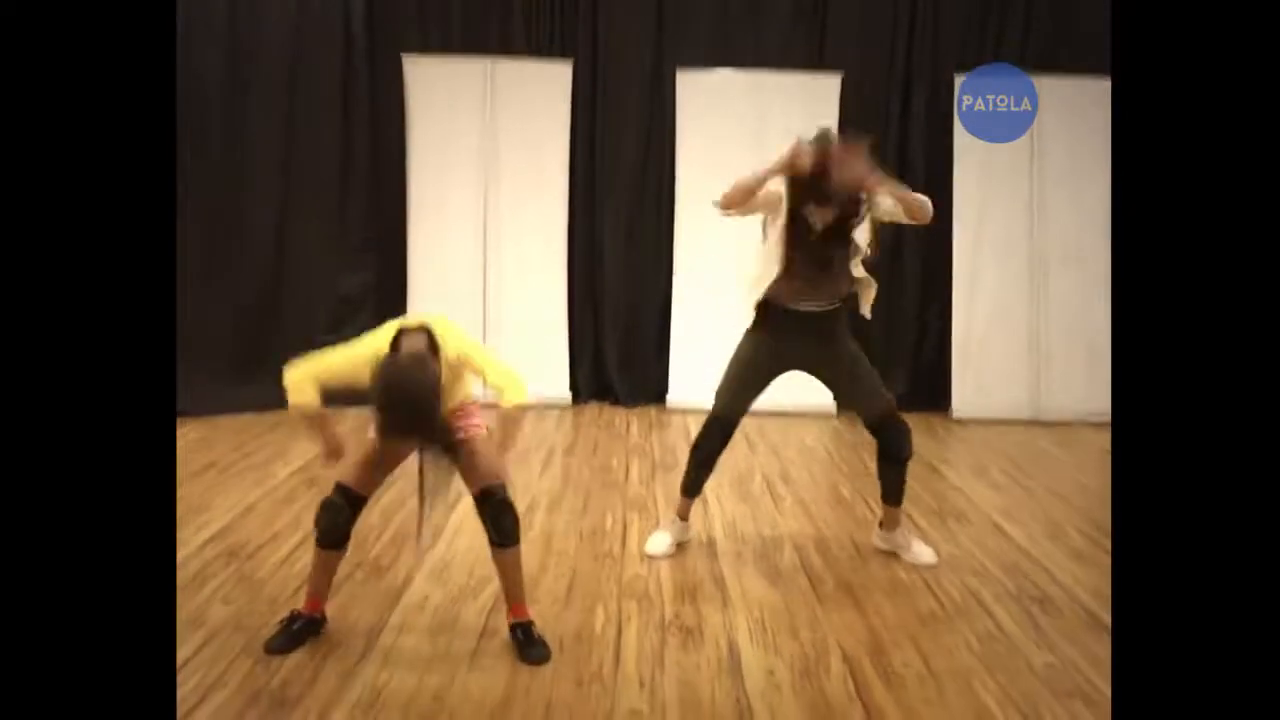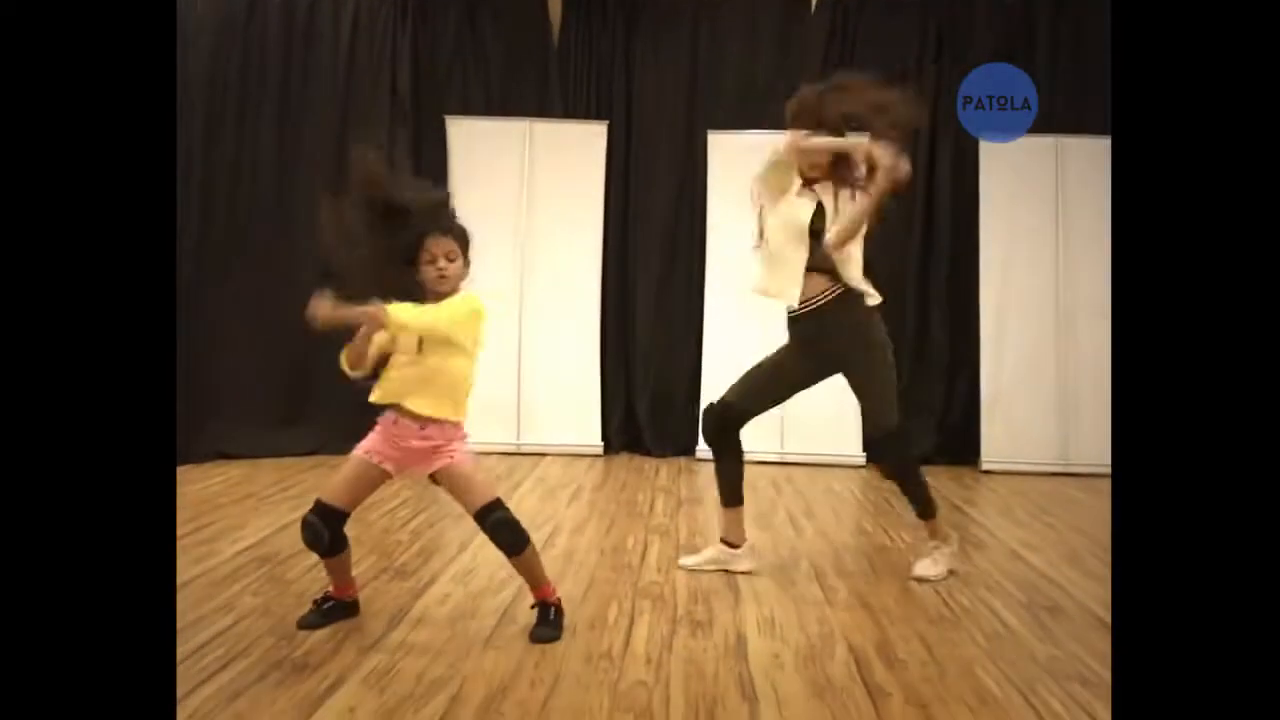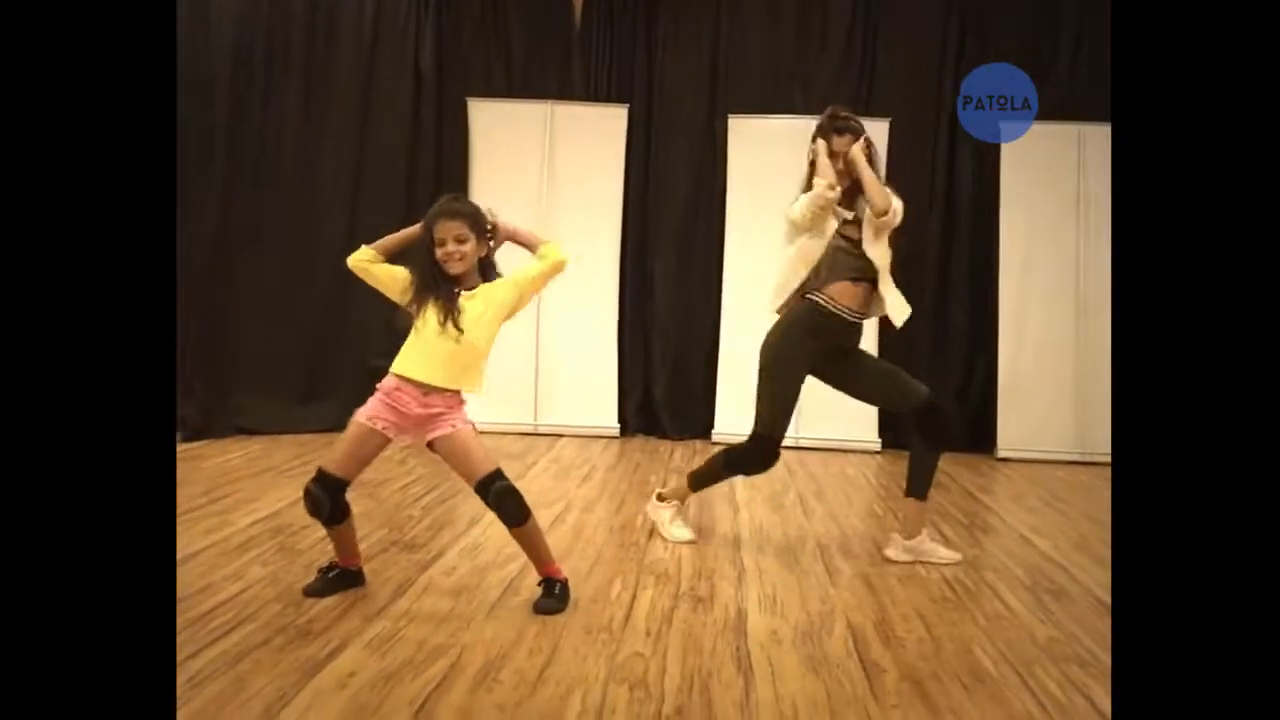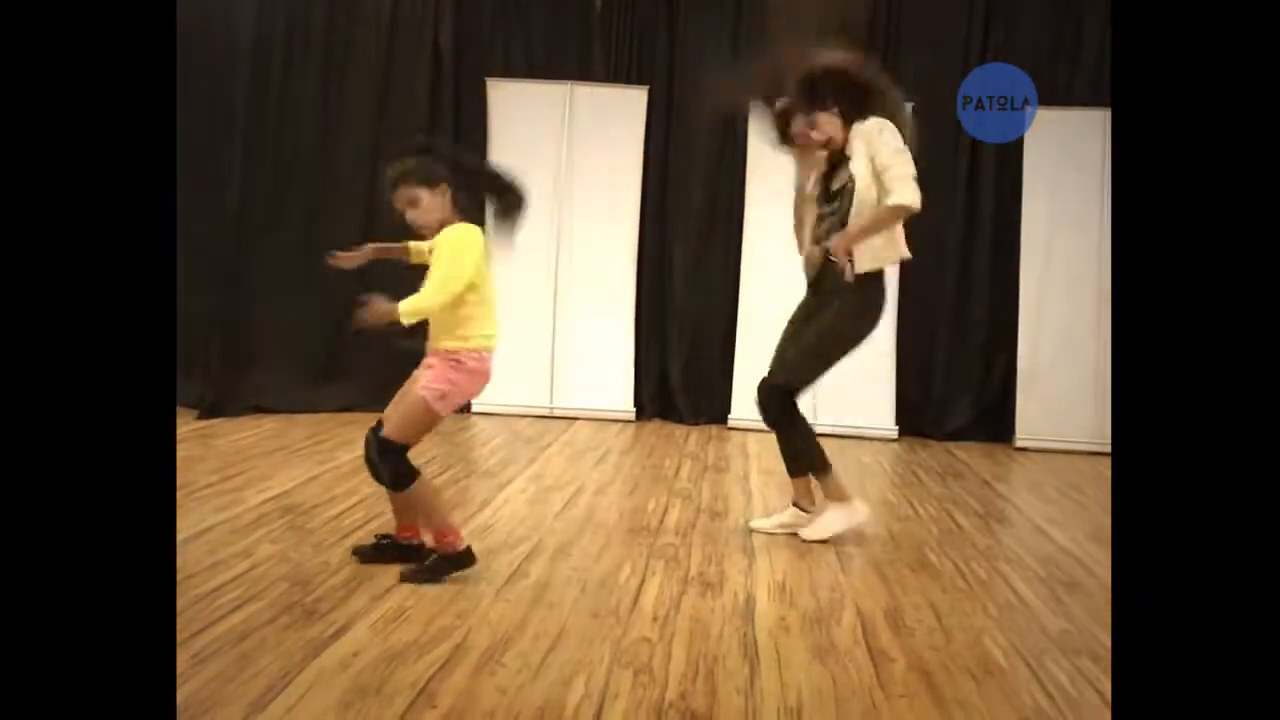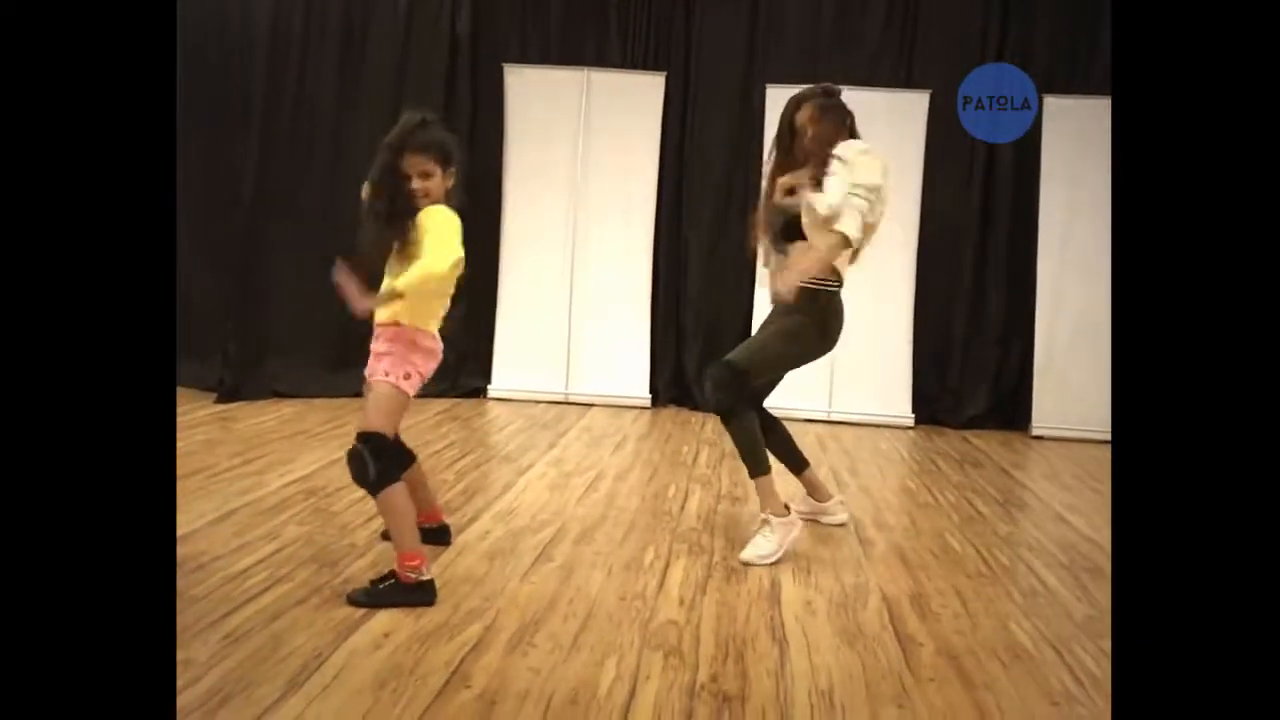
dt=1s
person 1, frame 1
left shoulder: (861, 203)
right shoulder: (784, 194)
left elbow: (922, 214)
right elbow: (727, 203)
left wrist: (880, 182)
right wrist: (781, 166)
left hip: (830, 333)
right hip: (774, 326)
left knee: (892, 430)
right knee: (720, 421)
left ankle: (891, 529)
right ankle: (679, 521)
person 1, frame 2
left shoulder: (849, 193)
right shoulder: (775, 186)
left elbow: (855, 218)
right elbow: (792, 147)
right wrist: (868, 149)
left hip: (853, 329)
right hip: (806, 339)
left knee: (890, 449)
right knee: (720, 418)
left ankle: (936, 538)
right ankle: (731, 543)
person 1, frame 3
left shoulder: (876, 210)
right shoulder: (810, 208)
left elbow: (886, 213)
right elbow: (827, 192)
left wrist: (861, 162)
right wrist: (821, 157)
left hip: (844, 346)
right hip: (801, 332)
left knee: (930, 411)
right knee: (760, 451)
left ankle: (910, 536)
right ankle: (671, 499)
person 1, frame 4
left shoulder: (876, 134)
right shoulder: (819, 164)
left elbow: (907, 200)
right elbow: (809, 239)
left wrist: (848, 236)
right wrist: (811, 178)
left hip: (853, 291)
right hip: (821, 288)
left knee: (776, 395)
right knee: (772, 392)
left ankle: (842, 501)
right ankle: (804, 507)
person 1, frame 5
left shoulder: (857, 161)
right shoulder: (804, 174)
left elbow: (841, 232)
right wrist: (787, 193)
left hip: (812, 311)
right hip: (789, 307)
left knee: (723, 380)
right knee: (744, 400)
left ankle: (777, 518)
right ankle: (824, 499)
person 2, frame 1
left shoulder: (455, 348)
right shoulder: (370, 355)
left elbow: (514, 391)
right elbow: (298, 375)
left wrist: (496, 454)
right wrist: (327, 436)
left hip: (455, 414)
right hip: (399, 411)
left knee: (496, 503)
right knee: (339, 506)
left ankle: (519, 621)
right ankle: (310, 613)
person 2, frame 2
left shoulder: (470, 307)
right shoulder: (397, 315)
left elbow: (412, 320)
right elbow: (355, 367)
left wrist: (340, 315)
right wrist: (368, 328)
left hip: (443, 438)
right hip: (391, 432)
left knee: (497, 522)
right knee: (318, 523)
left ankle: (548, 601)
right ankle: (343, 596)
person 2, frame 3
left shoulder: (499, 295)
right shoulder: (421, 289)
left elbow: (555, 258)
right elbow: (360, 261)
left wrist: (508, 232)
right wrist: (416, 231)
left hip: (445, 409)
right hip: (393, 399)
left knee: (498, 491)
right knee: (321, 491)
left ankle: (553, 578)
right ankle: (348, 566)
person 2, frame 4
left shoulder: (462, 237)
right shoulder: (447, 238)
left elbow: (429, 301)
right elbow: (419, 251)
left wrist: (389, 311)
right wrist: (371, 252)
left hip: (460, 363)
right hip: (441, 359)
left knee: (385, 454)
right knee: (380, 441)
left ankle: (452, 546)
right ankle: (407, 537)
person 2, frame 5
left shoulder: (439, 218)
right shoulder: (413, 215)
left elbow: (437, 267)
right elbow: (376, 193)
left wrist: (377, 300)
right wrist: (380, 193)
left hip: (409, 343)
right hip: (395, 339)
left knee: (370, 453)
right knee: (385, 443)
left ankle: (413, 575)
right ankle: (430, 522)
